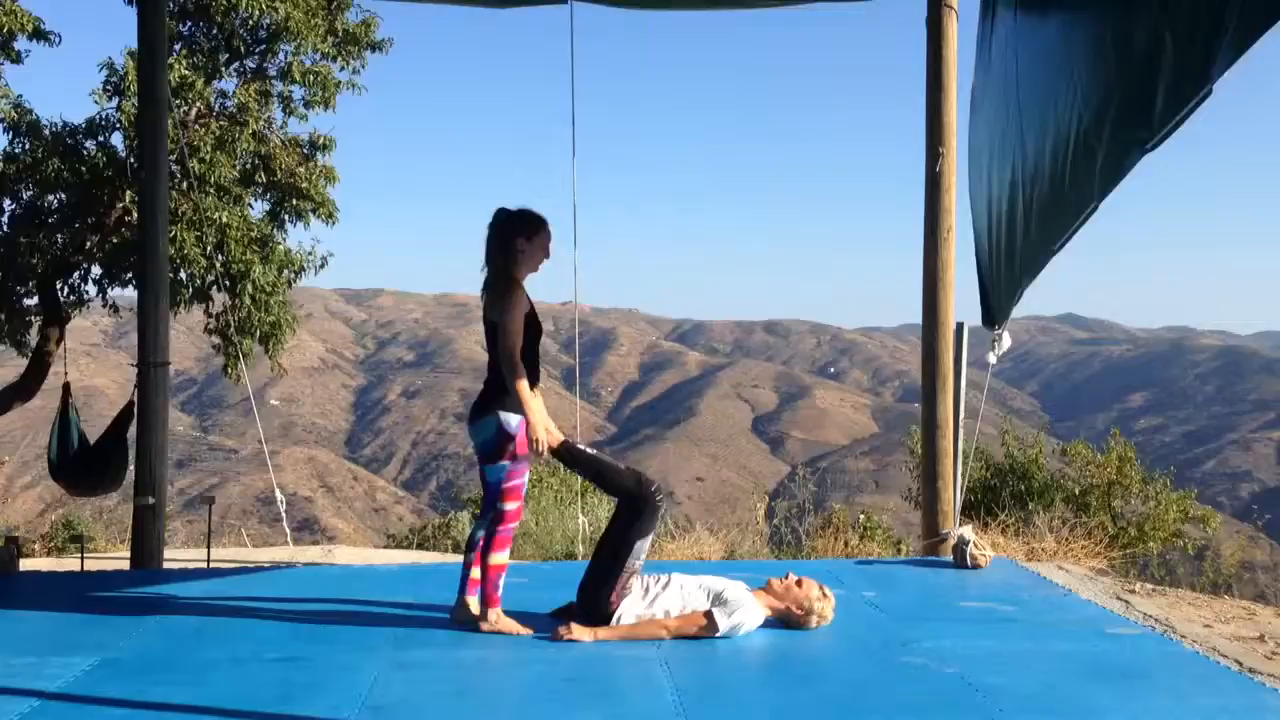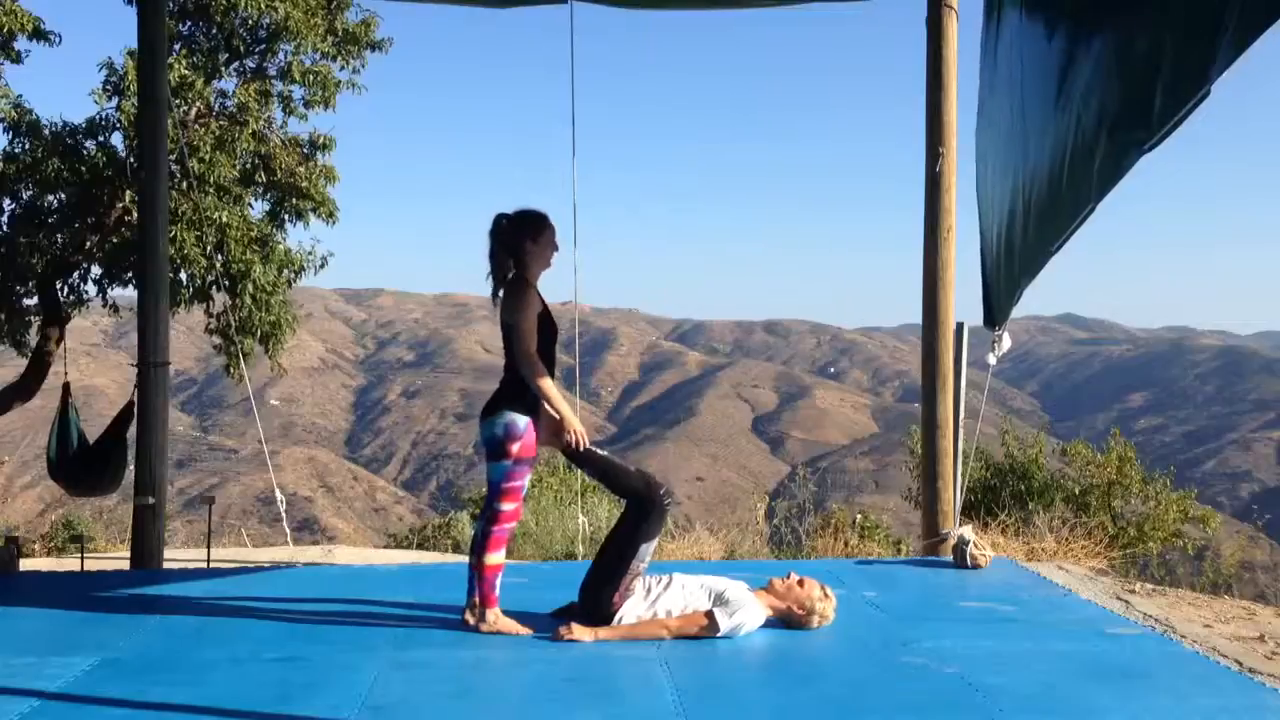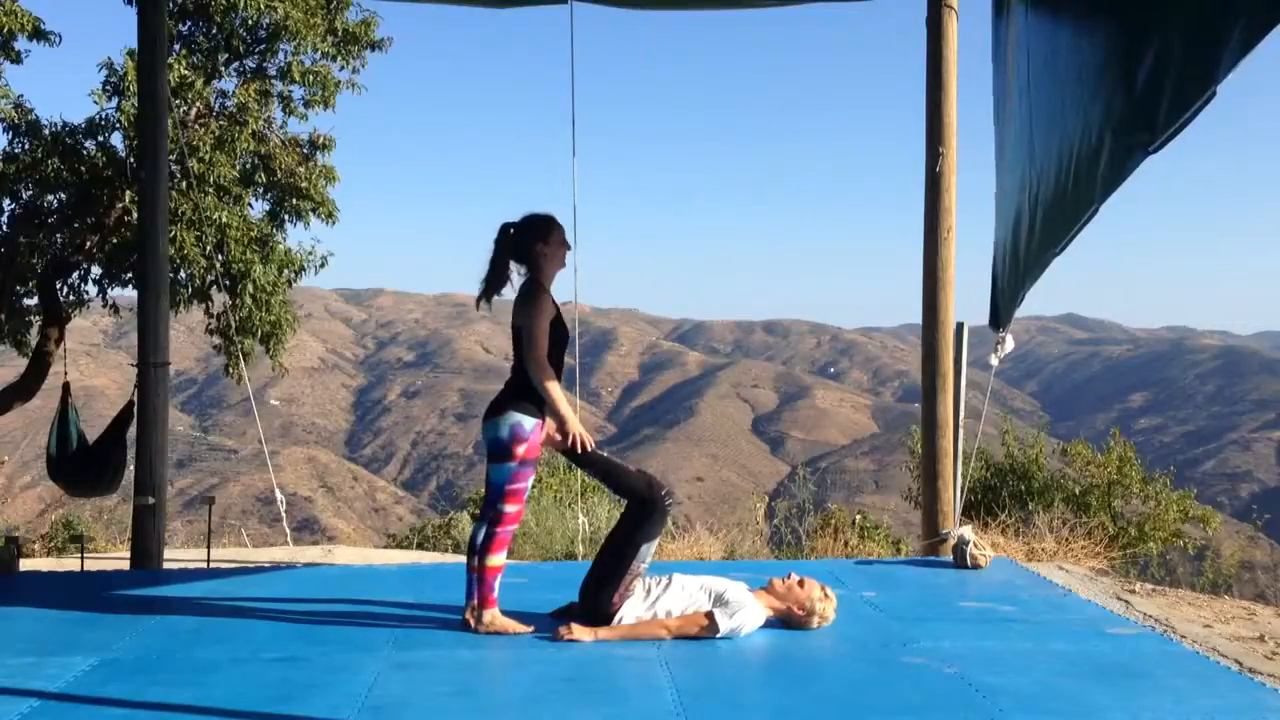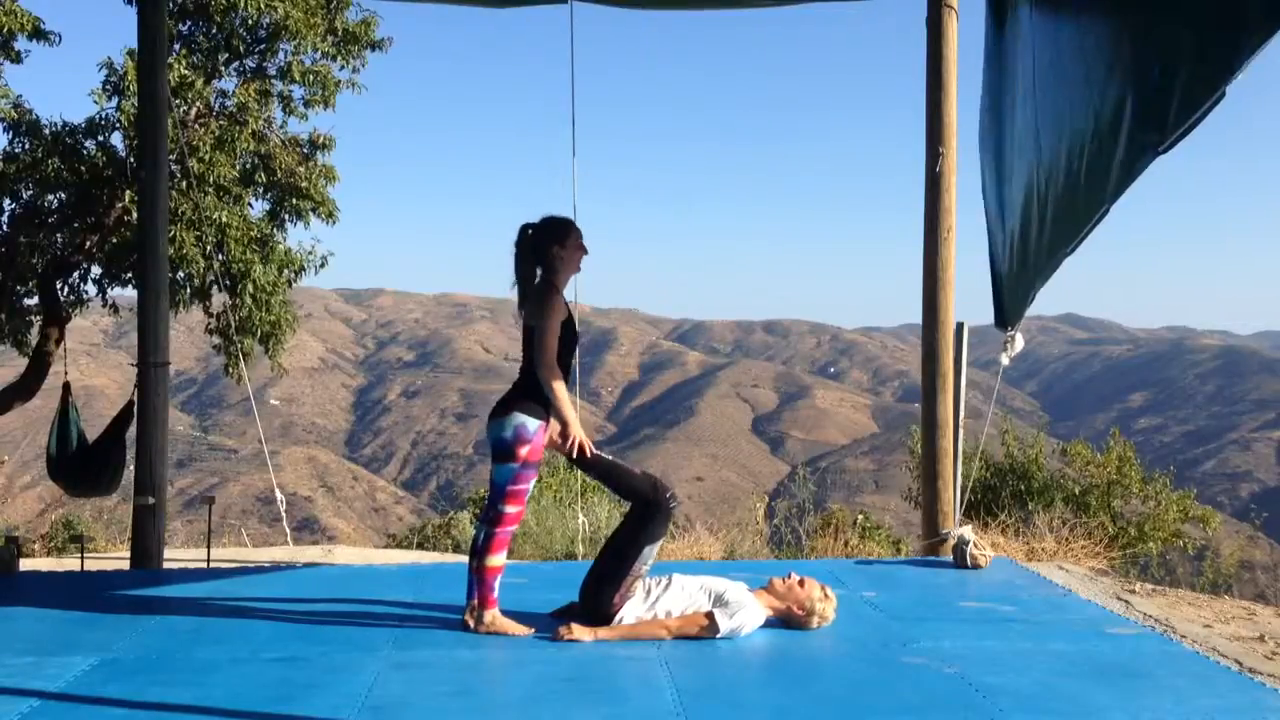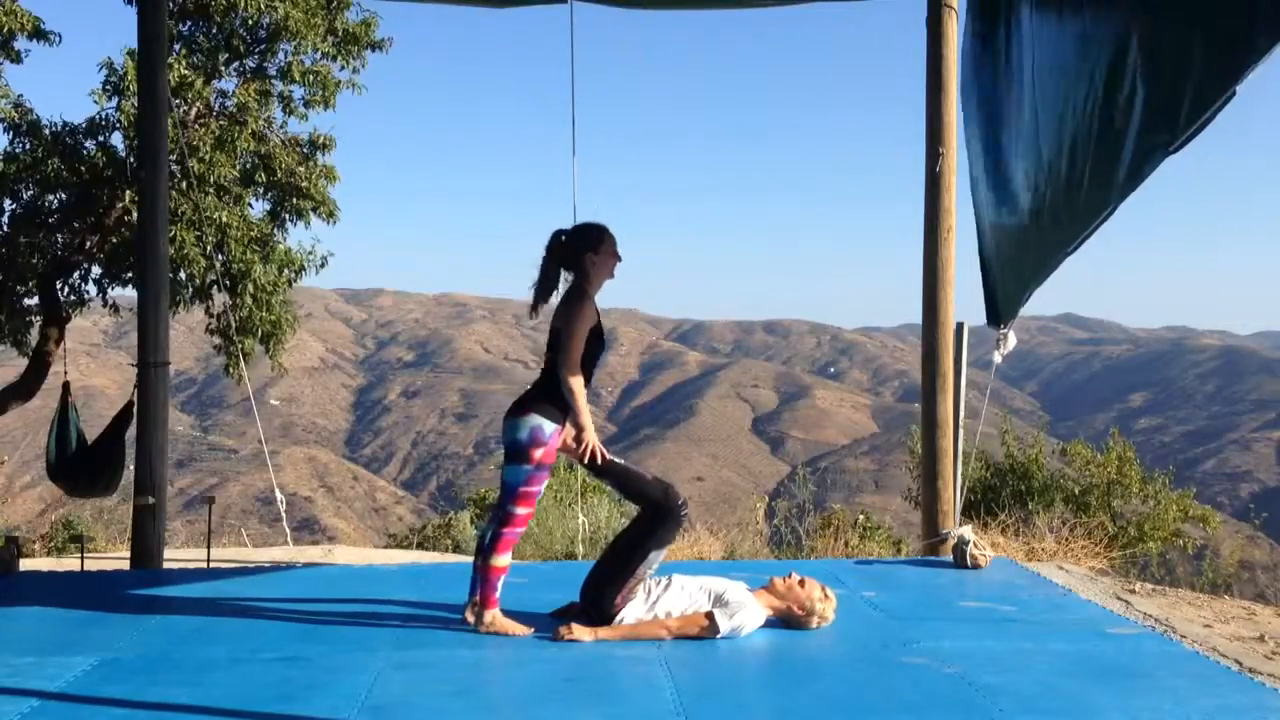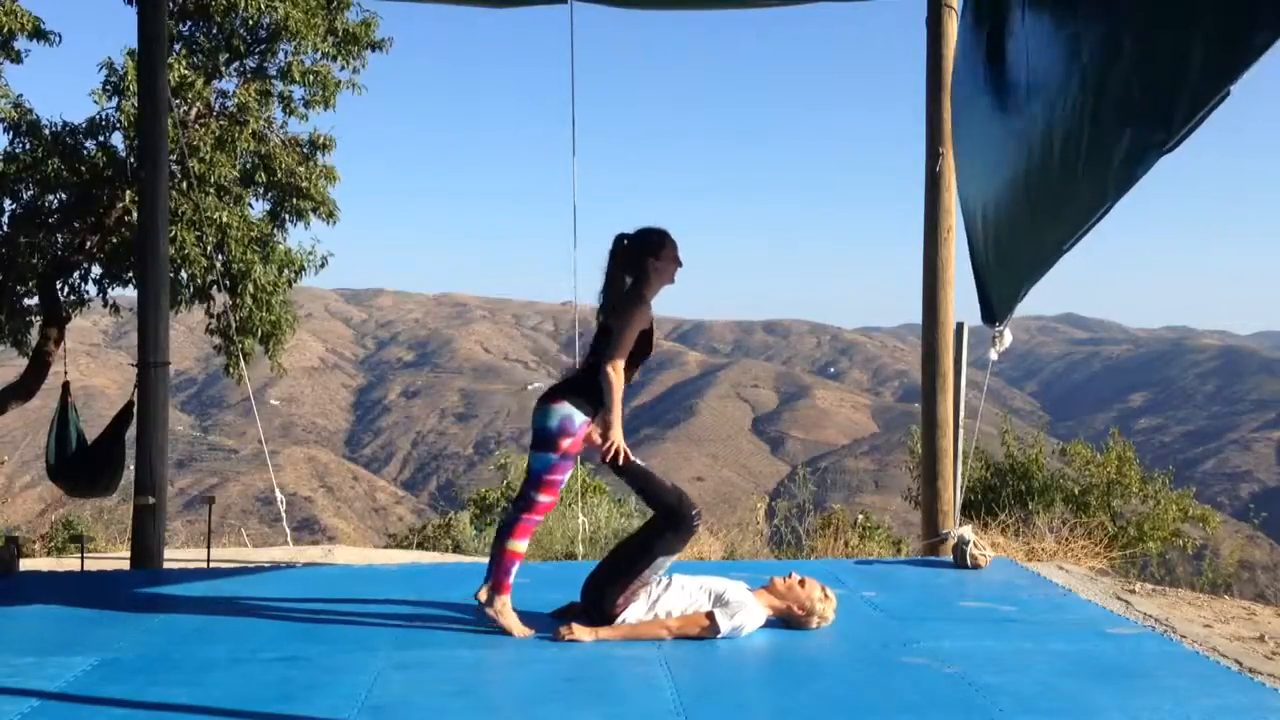
dt=0.3s
person 1, frame 1
left shoulder: (501, 288)
right shoulder: (511, 290)
right elbow: (511, 360)
left wrist: (539, 416)
right wrist: (533, 418)
left hip: (493, 412)
right hip: (503, 415)
left knee: (492, 511)
right knee: (505, 515)
left ankle: (469, 600)
right ankle: (490, 612)
person 1, frame 2
left shoulder: (518, 290)
right shoulder: (523, 291)
right elbow: (528, 360)
left wrist: (555, 412)
right wrist: (564, 412)
left hip: (509, 412)
right hip: (514, 415)
left knee: (496, 512)
right knee: (504, 514)
left ankle: (477, 604)
right ankle: (489, 612)
person 1, frame 3
left shoulder: (535, 294)
right shoulder: (537, 295)
right elbow: (538, 364)
left wrist: (551, 417)
right wrist: (568, 416)
left hip: (513, 415)
right hip: (517, 417)
left knee: (493, 514)
right knee: (505, 517)
left ankle: (475, 606)
right ankle: (488, 613)
person 1, frame 4
left shoulder: (545, 295)
right shoulder: (551, 297)
right elbow: (547, 367)
left wrist: (554, 420)
right wrist: (571, 421)
left hip: (519, 415)
right hip: (522, 420)
left knee: (496, 515)
right knee: (506, 518)
left ankle: (476, 606)
right ankle: (488, 613)
person 1, frame 5
left shoulder: (576, 300)
right shoulder: (582, 303)
right elbow: (569, 371)
left wrist: (569, 423)
right wrist: (586, 427)
left hip: (534, 416)
right hip: (538, 421)
left knee: (505, 513)
right knee: (514, 517)
left ankle: (476, 604)
right ankle: (487, 613)
person 1, frame 6
left shoulder: (627, 300)
right shoulder: (638, 306)
right elbow: (612, 367)
left wrist: (600, 419)
right wrist: (615, 426)
left hip: (563, 406)
right hip: (568, 412)
left knee: (529, 501)
right knee: (536, 505)
left ankle: (492, 589)
right ankle: (499, 599)
person 2, frame 1
left shoulder: (745, 614)
right shoulder: (743, 594)
left elbow: (670, 627)
left wrist: (595, 633)
left hip: (611, 608)
right hip: (613, 604)
left knee: (645, 494)
left ankle: (556, 444)
person 2, frame 2
left shoulder: (746, 614)
right shoulder: (746, 598)
left elbow: (671, 627)
left wrist: (595, 632)
left hip: (613, 606)
right hip: (616, 601)
left knee: (653, 497)
person 2, frame 3
left shoulder: (746, 615)
right shoulder: (743, 596)
left elbow: (670, 629)
left wrist: (595, 633)
left hip: (612, 608)
right hip: (613, 603)
left knee: (654, 497)
person 2, frame 4
left shoulder: (746, 615)
right shoulder: (745, 597)
left elbow: (670, 628)
left wrist: (595, 633)
left hip: (613, 608)
right hip: (615, 602)
left knee: (658, 499)
person 2, frame 5
left shoulder: (746, 616)
right shoulder: (743, 595)
left elbow: (670, 629)
left wrist: (596, 633)
left hip: (614, 606)
right hip: (613, 603)
left knee: (669, 505)
person 2, frame 6
left shoulder: (746, 616)
right shoulder: (744, 597)
left elbow: (671, 628)
left wrist: (596, 633)
left hip: (615, 606)
right hip: (614, 602)
left knee: (683, 516)
